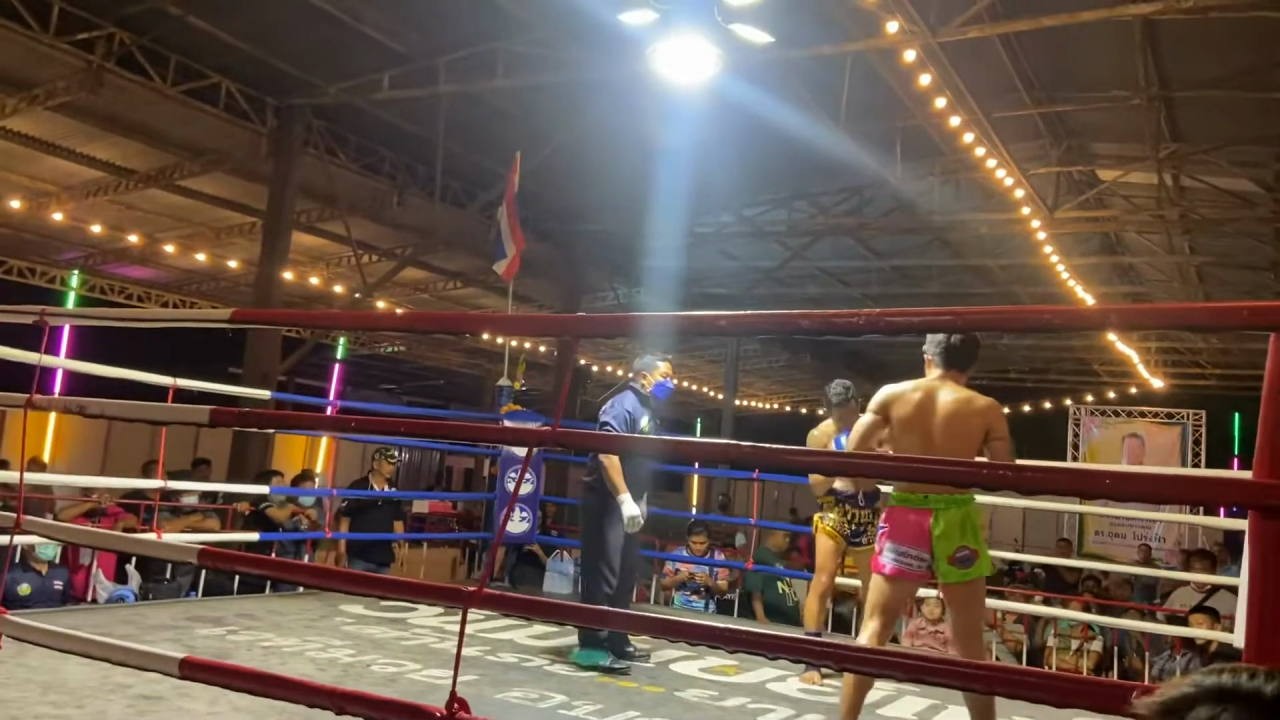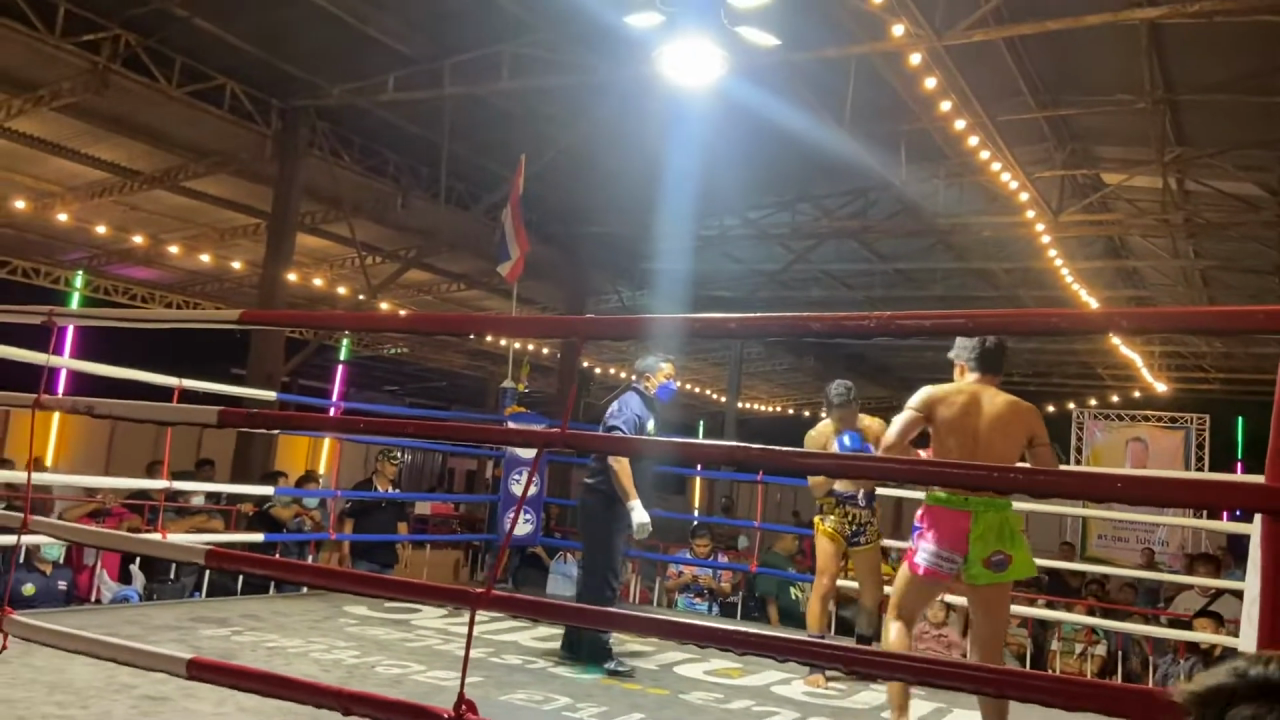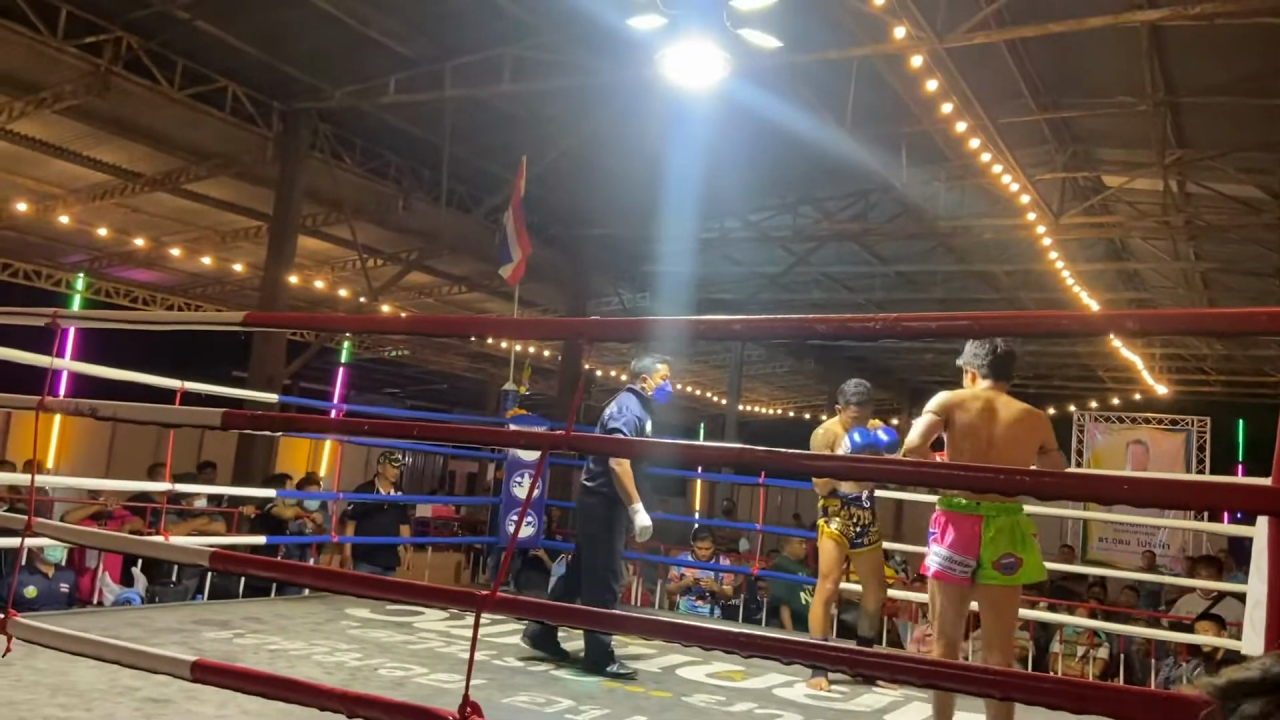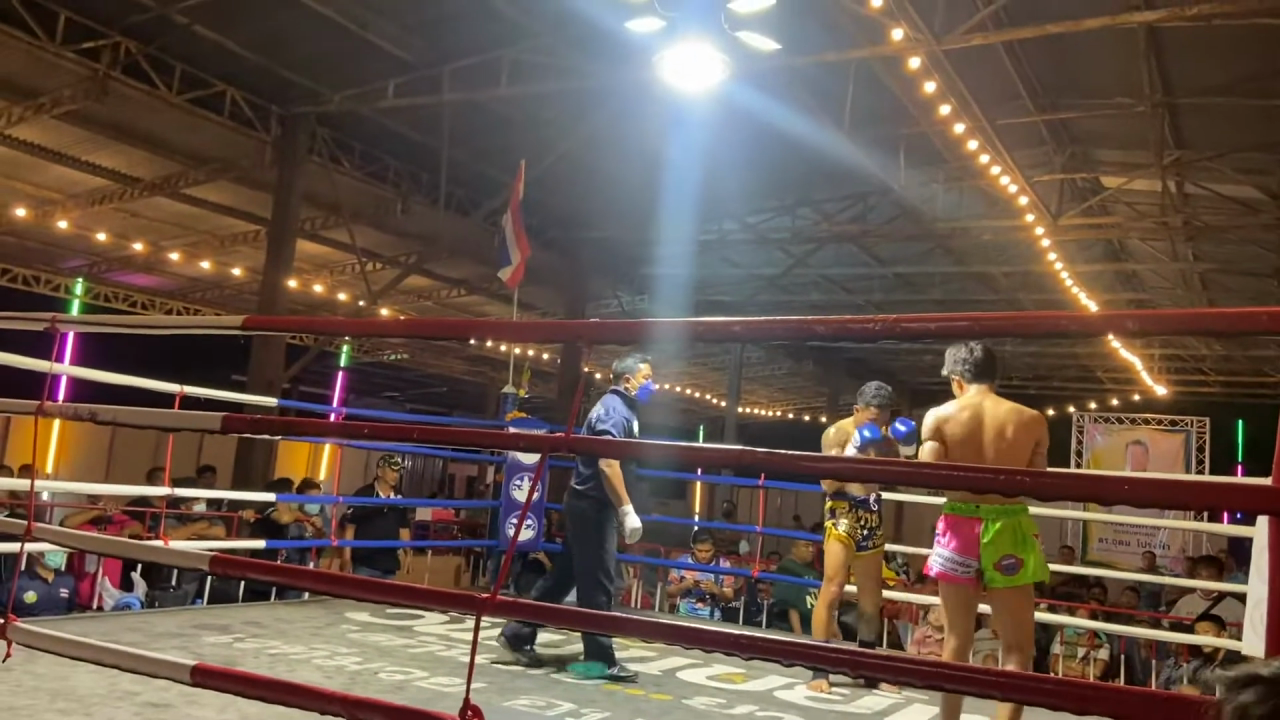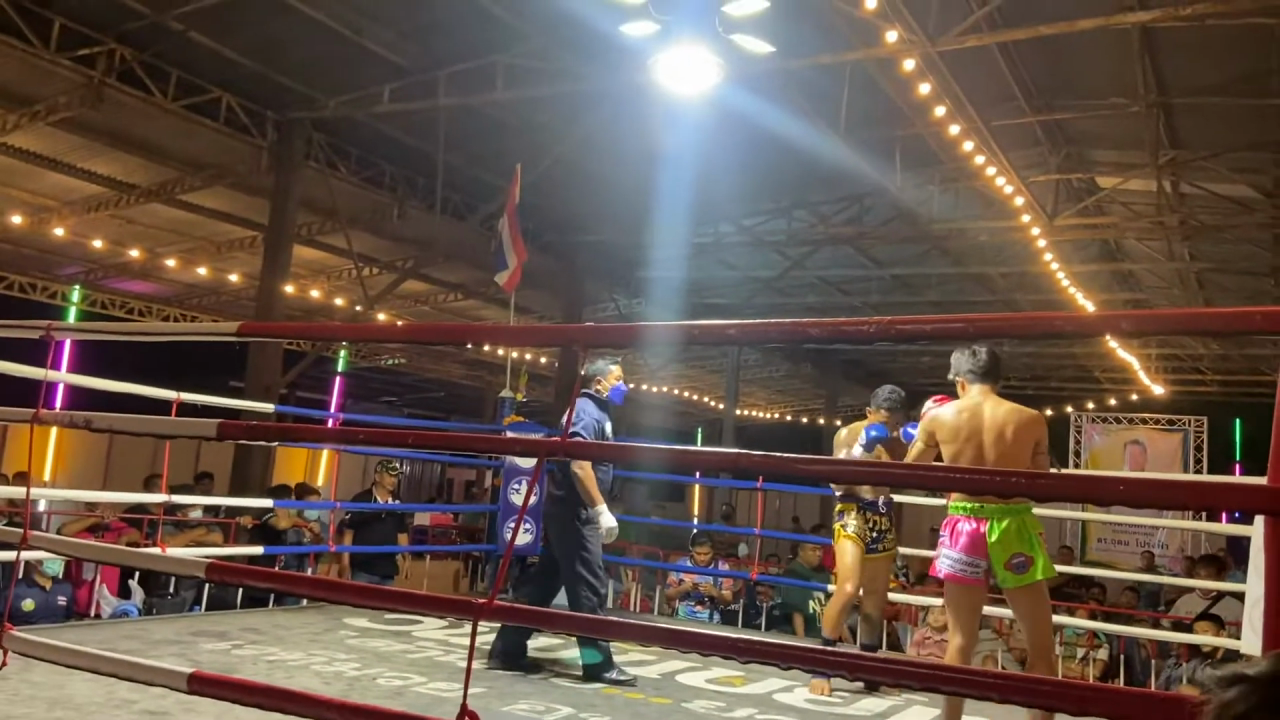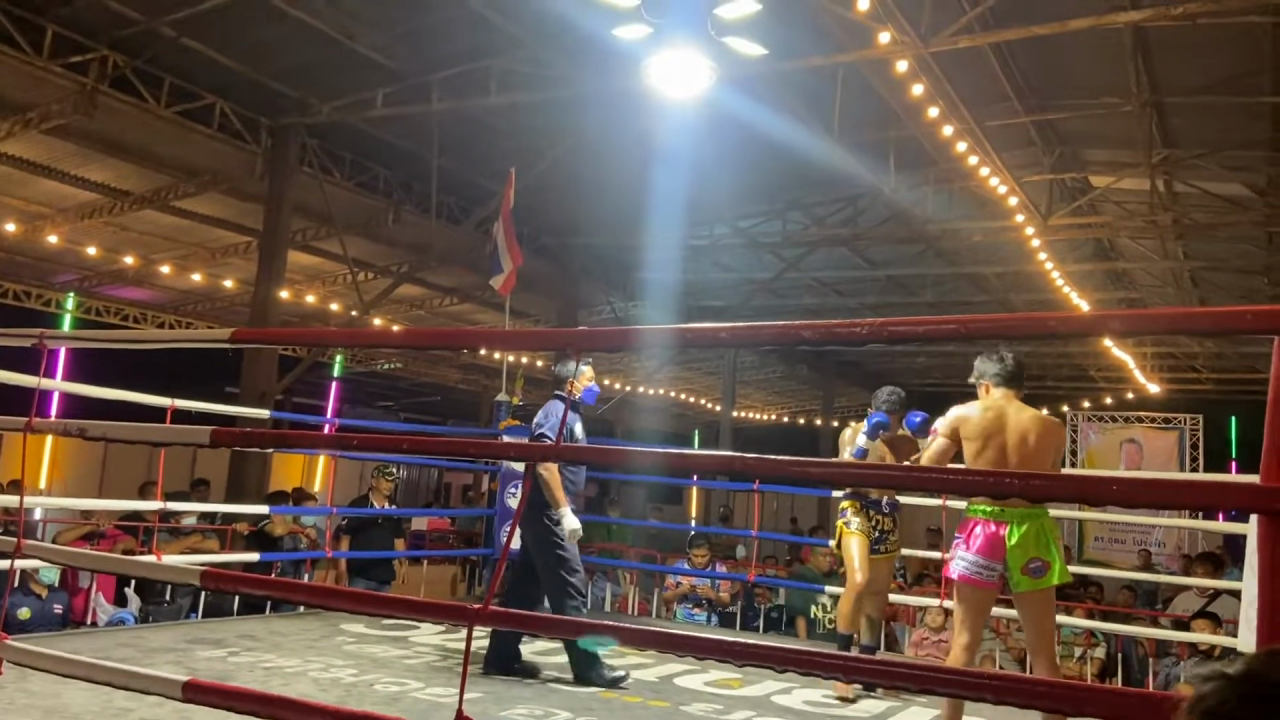
dt=0.2s
person 1, frame 1
left shoulder: (892, 395)
right shoulder: (985, 408)
left elbow: (854, 449)
left hip: (905, 519)
right hip: (957, 523)
left knee: (875, 629)
right knee: (971, 646)
person 1, frame 2
left shoulder: (933, 396)
right shoulder: (1026, 413)
left elbow: (890, 446)
left hip: (942, 520)
right hip: (993, 527)
left knee: (899, 616)
right knee: (989, 651)
person 1, frame 3
left shoulder: (947, 402)
right shoulder: (1037, 420)
left elbow: (911, 450)
left hip: (956, 524)
right hip: (1005, 530)
left knee: (947, 640)
right knee: (998, 651)
person 1, frame 4
left shoulder: (939, 416)
right shoulder: (1031, 420)
left hip: (958, 528)
right hip: (1009, 530)
left knee: (957, 640)
right knee: (1016, 649)
person 1, frame 5
left shoulder: (940, 416)
right shoulder: (1031, 420)
left elbow: (913, 468)
left hip: (963, 528)
right hip: (1015, 529)
left knee: (961, 640)
right knee: (1040, 644)
person 1, frame 6
left shoulder: (962, 415)
right shoulder: (1052, 428)
left elbow: (927, 469)
left wrist: (936, 437)
left hip: (981, 530)
right hip: (1031, 532)
left knee: (966, 640)
right knee: (1043, 651)
person 2, frame 1
left shoulder: (647, 410)
right shoulder: (624, 405)
right elbow: (607, 454)
left wrist: (641, 501)
right wrist: (626, 499)
left hip: (625, 504)
right hip: (606, 501)
left knee: (624, 573)
right knee: (602, 574)
left ankle: (616, 639)
right ankle: (593, 649)
person 2, frame 2
left shoulder: (643, 408)
right shoulder: (631, 407)
right elbow: (616, 458)
left wrist: (633, 505)
right wrist: (635, 506)
left hip: (611, 502)
right hip: (606, 501)
left knee: (600, 574)
right knee: (605, 577)
left ankle: (578, 639)
right ankle: (596, 652)
person 2, frame 3
left shoulder: (633, 407)
right shoulder: (630, 409)
right elbow: (618, 461)
left wrist: (631, 507)
right wrist: (637, 509)
left hip: (600, 501)
right hip: (604, 503)
left knee: (581, 571)
right knee: (604, 581)
left ankle: (541, 631)
right ankle: (600, 658)
person 2, frame 4
left shoulder: (617, 408)
right shoulder: (616, 410)
right elbow: (607, 463)
left wrist: (620, 509)
right wrist: (628, 511)
left hip: (586, 504)
right hip: (595, 506)
left knee: (565, 573)
right knee: (598, 585)
left ankle: (518, 634)
right ankle: (602, 661)
person 2, frame 5
left shoulder: (594, 412)
right shoulder: (588, 413)
right elbow: (579, 465)
left wrist: (596, 509)
right wrist: (602, 510)
left hip: (569, 510)
right hip: (574, 512)
left knee: (545, 581)
right knee: (589, 586)
left ankle: (507, 649)
right ankle: (598, 664)
person 2, frame 6
left shoulder: (568, 414)
right shoulder: (556, 414)
right elbow: (545, 466)
left wrist: (563, 513)
right wrist: (565, 513)
left hip: (544, 514)
right hip: (546, 513)
left knee: (526, 586)
right knee: (569, 586)
left ankle: (501, 657)
right ankle: (588, 665)
person 3, frame 1
right shoulder: (819, 435)
right elbow: (816, 487)
left hip: (868, 511)
right hip: (834, 513)
right knee: (823, 582)
right ankle: (812, 661)
person 3, frame 2
left shoulder: (875, 428)
right shoulder: (817, 436)
right elbow: (816, 488)
left hip: (866, 513)
right hip: (834, 512)
left knee: (873, 591)
right knee: (825, 585)
right ankle: (816, 664)
person 3, frame 3
left shoulder: (877, 430)
right shoulder: (824, 434)
right elbow: (820, 486)
right wrist: (844, 458)
left hip: (866, 513)
right hip: (837, 512)
left knee: (876, 592)
right knee: (828, 588)
right ankle: (818, 668)
person 3, frame 4
left shoulder: (886, 436)
right shoulder: (837, 433)
right elbow: (828, 483)
left wrist: (907, 449)
right wrist: (853, 452)
left hip: (872, 515)
right hip: (843, 513)
left knee: (871, 597)
right knee: (832, 591)
right ankle: (819, 670)
person 3, frame 5
left shoulder: (898, 442)
right shoulder: (849, 434)
right elbow: (837, 482)
right wrist: (860, 450)
left hip: (883, 518)
right hip: (853, 514)
left knee: (876, 601)
right knee: (847, 590)
person 3, frame 6
left shoulder: (905, 442)
right shoulder: (852, 433)
right wrist: (864, 440)
left hip: (887, 517)
right hip: (857, 512)
left knee: (878, 600)
right knee: (858, 583)
